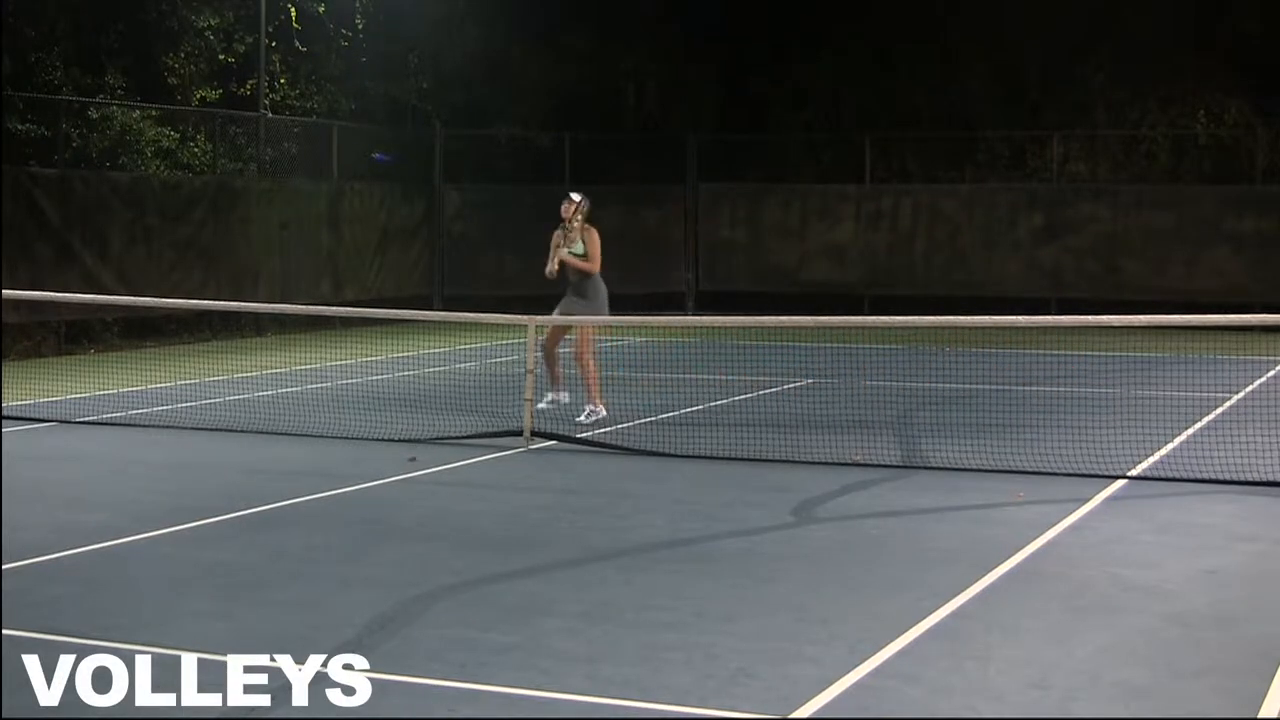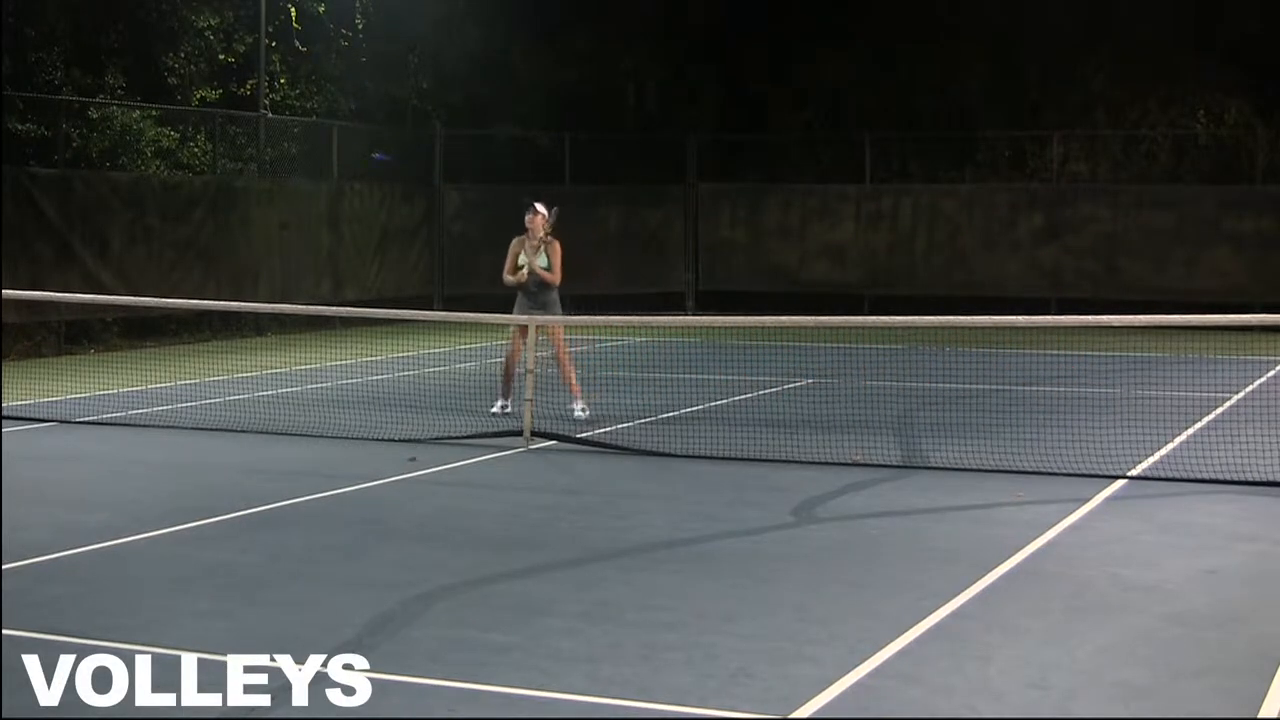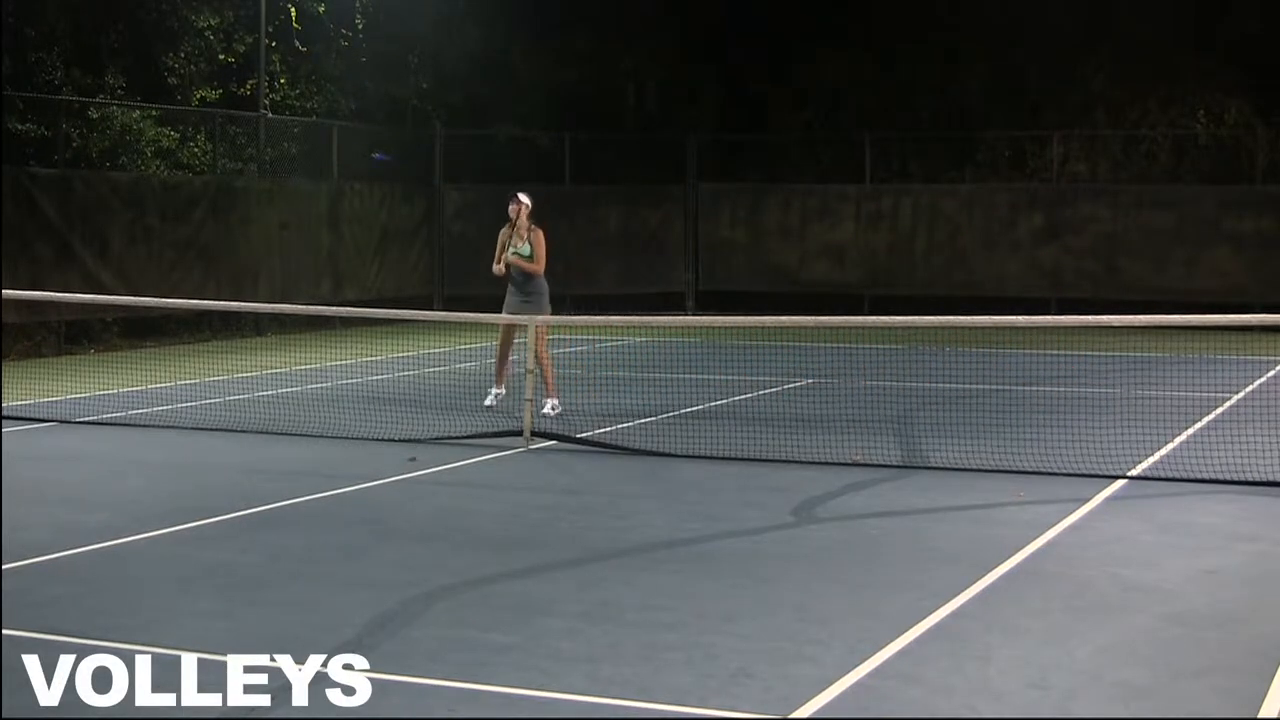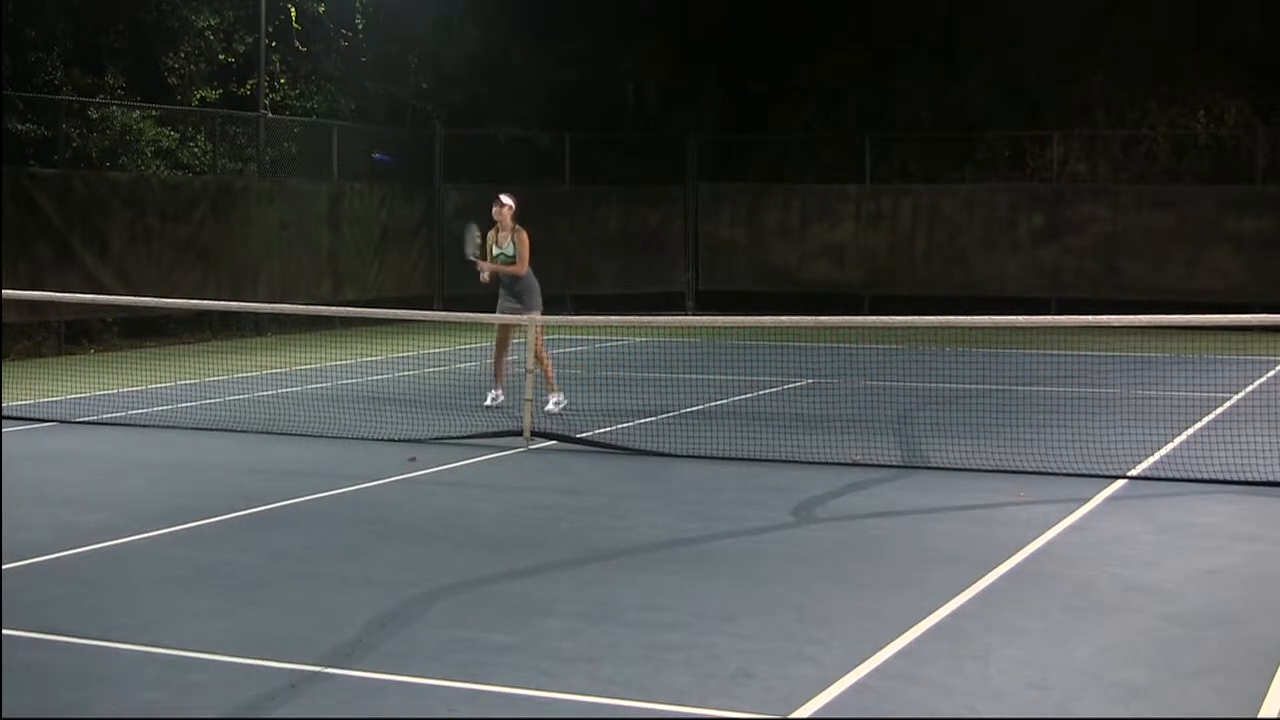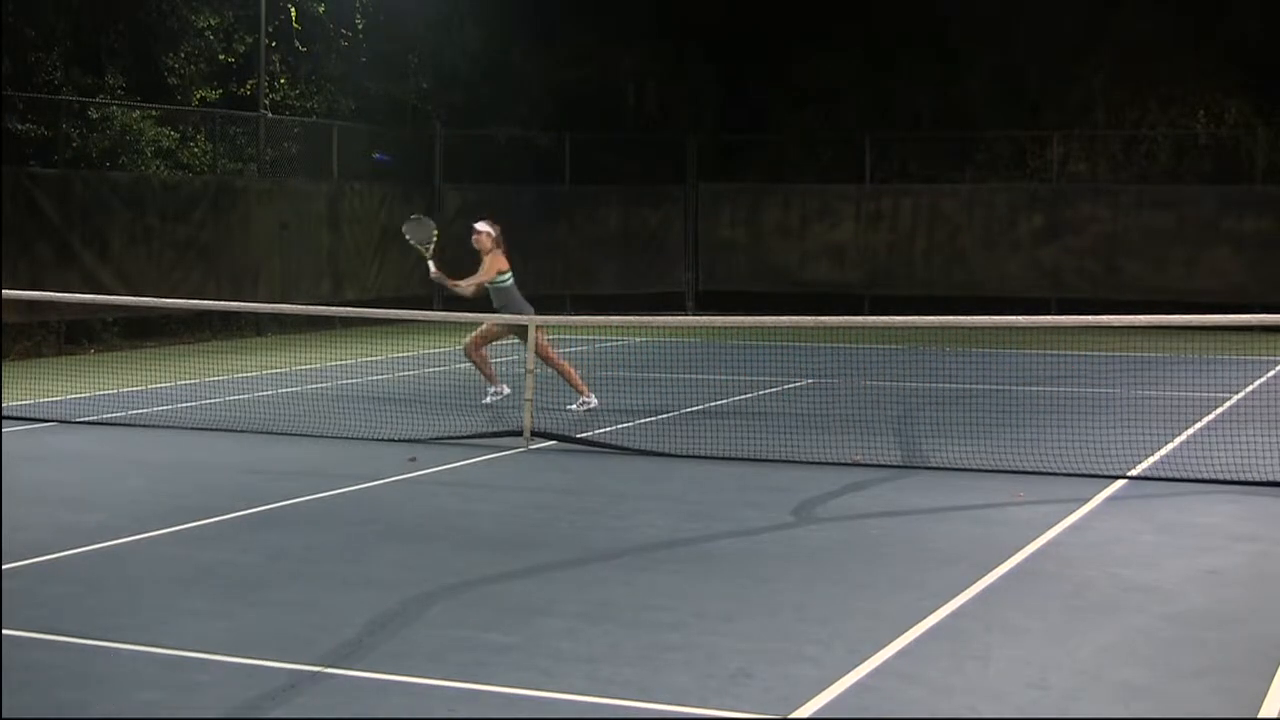
dt=0.3s
person 1, frame 1
left shoulder: (590, 233)
right shoulder: (558, 235)
left elbow: (594, 268)
right elbow: (550, 272)
left wrist: (566, 257)
right wrist: (552, 268)
left hip: (592, 297)
right hip: (573, 295)
left knee: (583, 352)
right knee: (548, 345)
left ankle: (596, 406)
right ankle: (556, 393)
person 1, frame 2
left shoulder: (553, 245)
right shoulder: (517, 243)
left elbow: (556, 281)
right elbow: (506, 277)
left wrist: (536, 269)
right wrist: (517, 278)
left hip: (548, 306)
right hip: (524, 304)
left knee: (561, 353)
right knee: (511, 356)
left ankle: (578, 402)
right ankle: (504, 400)
person 1, frame 3
left shoulder: (536, 233)
right shoulder: (505, 233)
left elbow: (539, 269)
right elbow: (496, 265)
left wrist: (514, 259)
right wrist: (499, 268)
left hip: (536, 295)
right hip: (515, 293)
left knee: (539, 348)
right knee: (504, 344)
left ankle: (552, 399)
right ankle: (498, 387)
person 1, frame 4
left shoulder: (520, 234)
right shoulder: (491, 234)
left elbow: (521, 269)
right elbow: (493, 267)
left wrist: (491, 266)
right wrist: (485, 273)
left hip: (527, 294)
right hip: (507, 294)
left knee: (536, 347)
right knee: (501, 345)
left ankle: (555, 394)
right ankle: (497, 391)
person 1, frame 5
left shoulder: (494, 257)
right shoulder: (487, 257)
left elbow: (477, 280)
right elbow: (472, 291)
left wrist: (448, 281)
right wrist: (448, 283)
left hip: (521, 315)
right hip: (505, 316)
left knee: (550, 359)
right knee: (471, 346)
left ankle: (587, 397)
right ankle: (497, 386)
